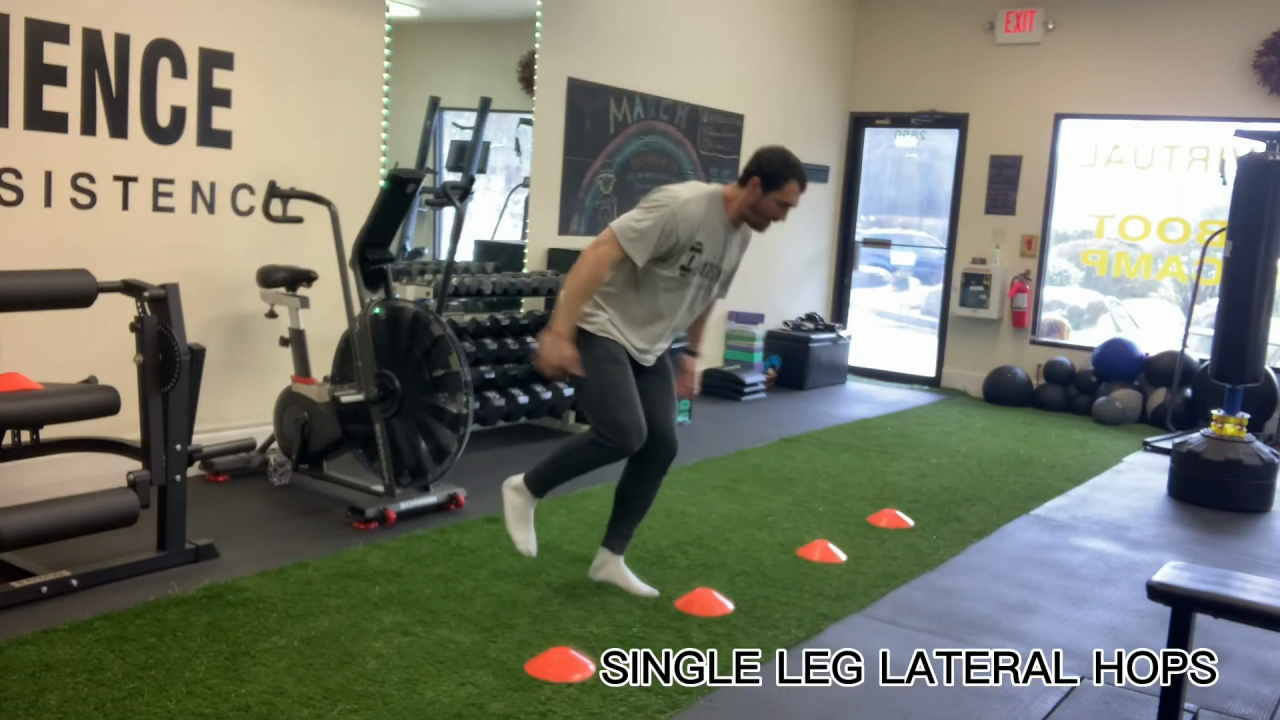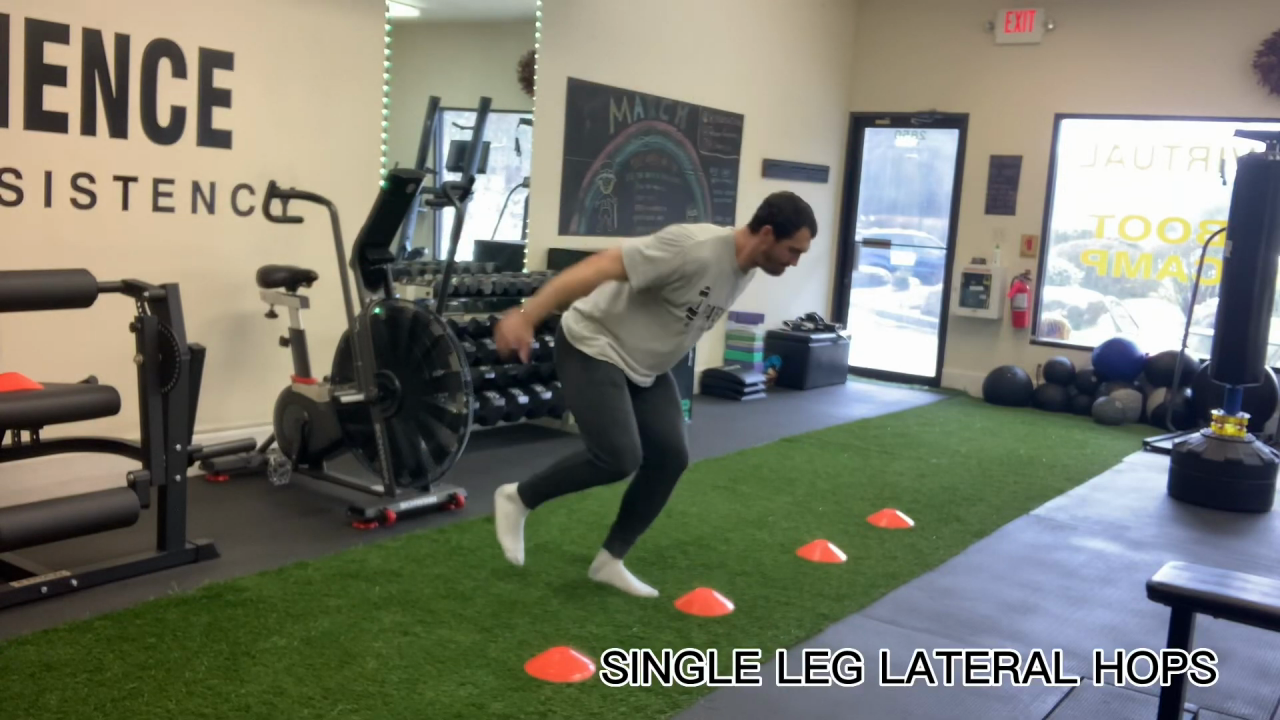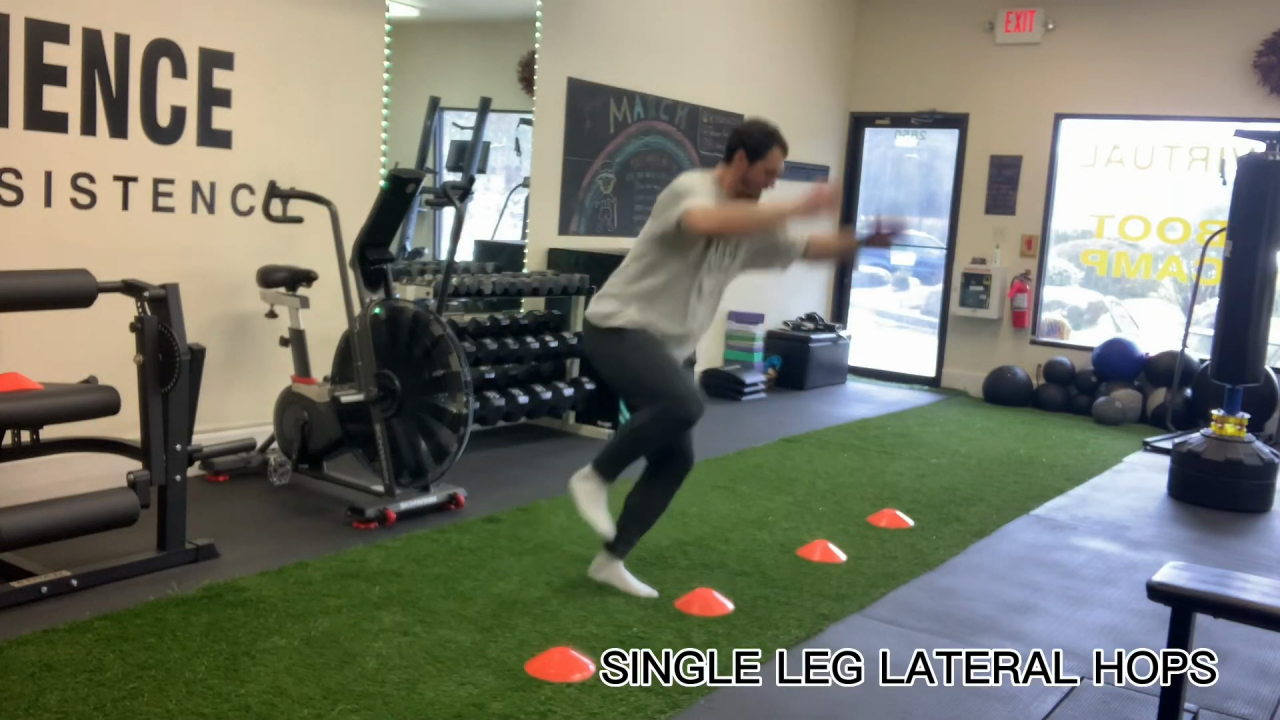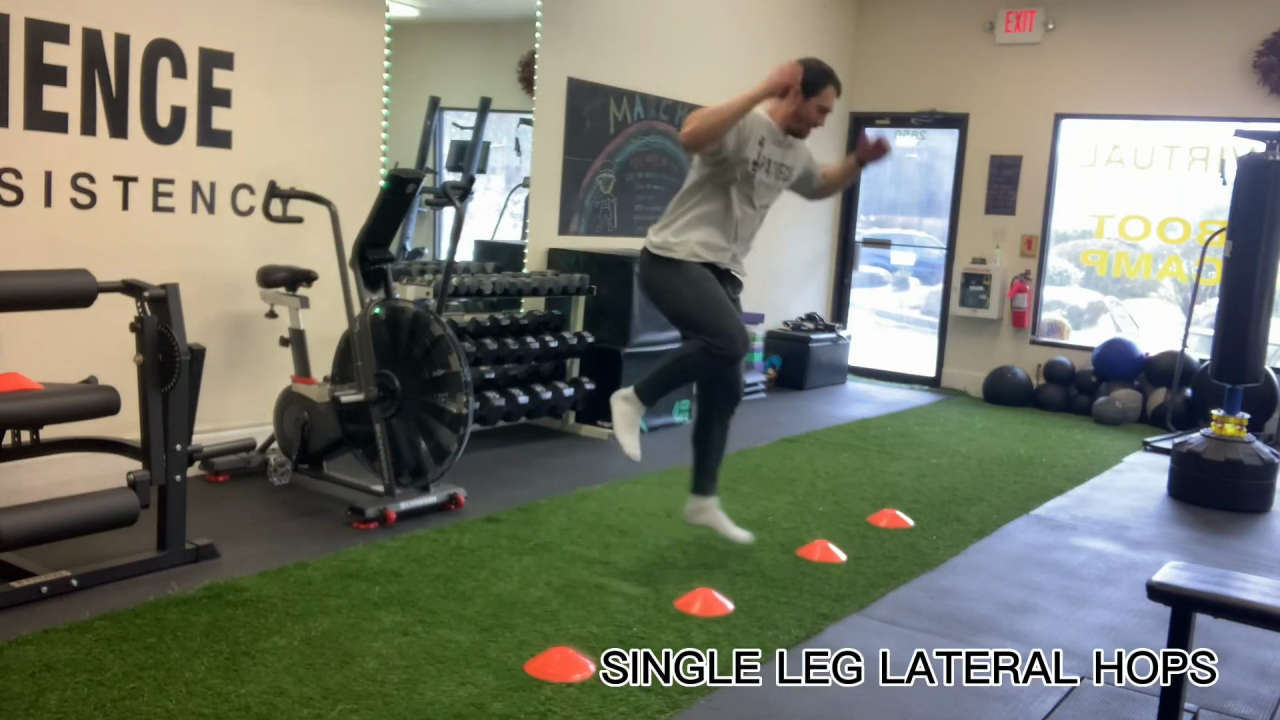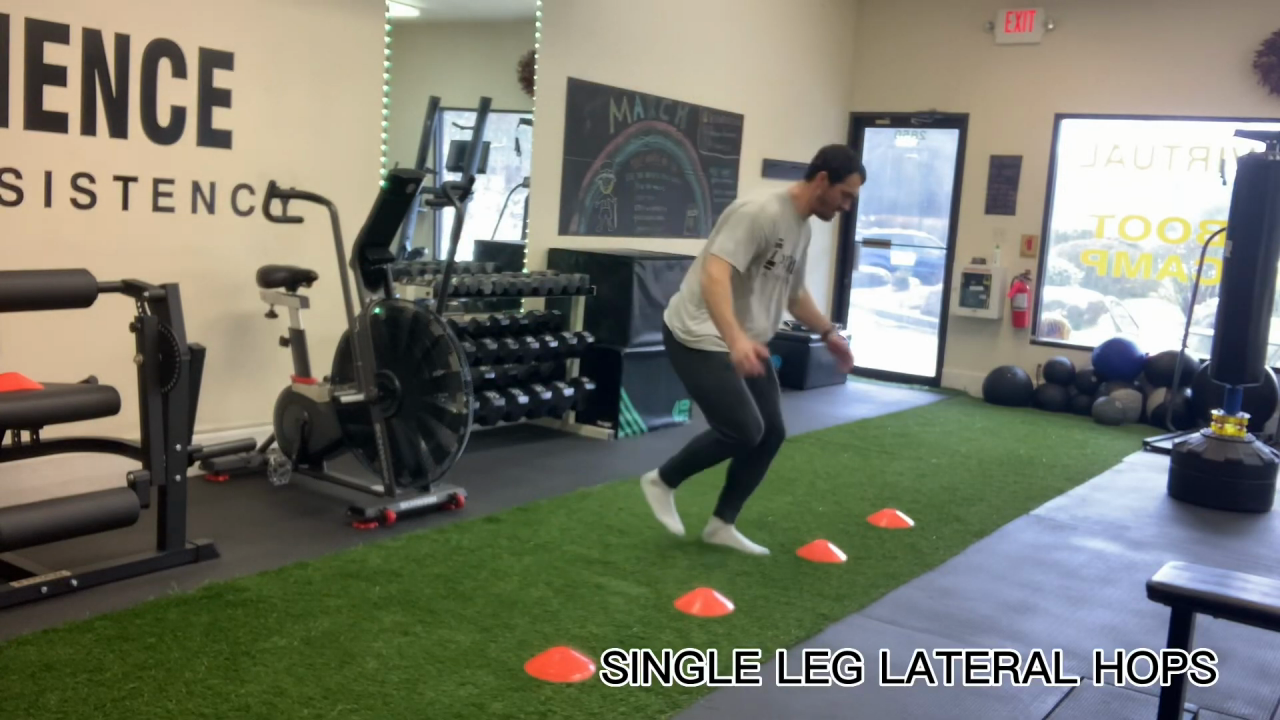
dt=0.3s
person 1, frame 1
left shoulder: (739, 236)
right shoulder: (684, 205)
right elbow: (603, 254)
left wrist: (691, 357)
right wrist: (559, 332)
left hip: (646, 342)
right hip: (597, 326)
left knee: (661, 446)
right knee: (623, 435)
left ankle: (610, 558)
right ankle: (525, 490)
person 1, frame 2
left shoulder: (742, 272)
right shoulder: (696, 249)
right elbow: (604, 266)
right wrist: (529, 316)
left hip: (644, 364)
right hip: (594, 347)
left knee: (670, 458)
right knee: (618, 457)
left ankle: (610, 561)
right ankle: (519, 498)
person 1, frame 3
left shoulder: (748, 217)
right shoulder: (692, 191)
left elbow: (800, 251)
right elbow: (710, 226)
left wrist: (858, 243)
right wrist: (791, 210)
left hip: (665, 344)
right hip: (620, 329)
left knee: (675, 458)
right knee: (683, 407)
left ankle: (610, 560)
right ankle: (594, 476)
person 1, frame 4
left shoulder: (794, 150)
right shoulder: (741, 123)
left elbow: (821, 186)
right elbow: (692, 135)
left wrist: (858, 161)
right wrist: (761, 90)
left hip: (720, 269)
right hip: (675, 259)
left knee: (723, 389)
right knee: (729, 341)
left ankle: (704, 502)
right ankle: (635, 398)
person 1, frame 5
left shoulder: (802, 229)
right shoulder: (758, 214)
left elbow: (794, 291)
right elbow: (713, 276)
left wrist: (828, 334)
right wrist: (736, 340)
left hip: (744, 342)
right hip: (699, 338)
left knee: (770, 433)
right knee: (743, 431)
left ankle: (722, 525)
right ankle: (661, 481)
